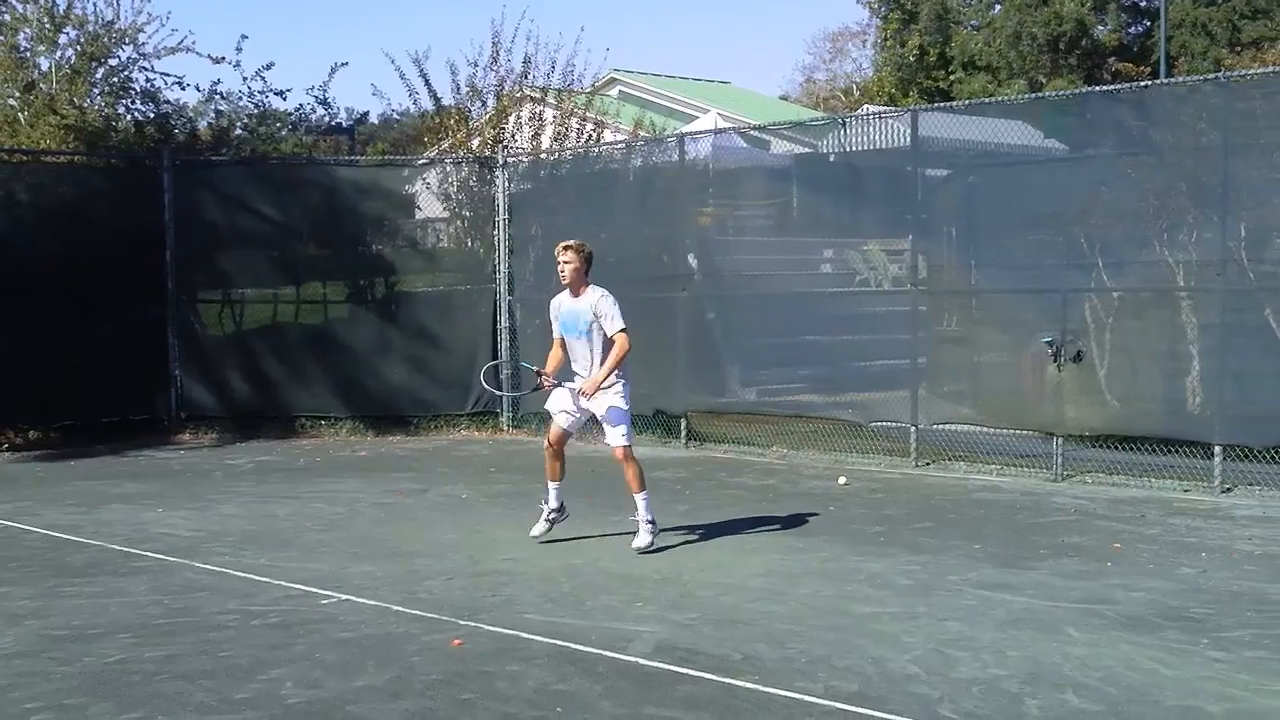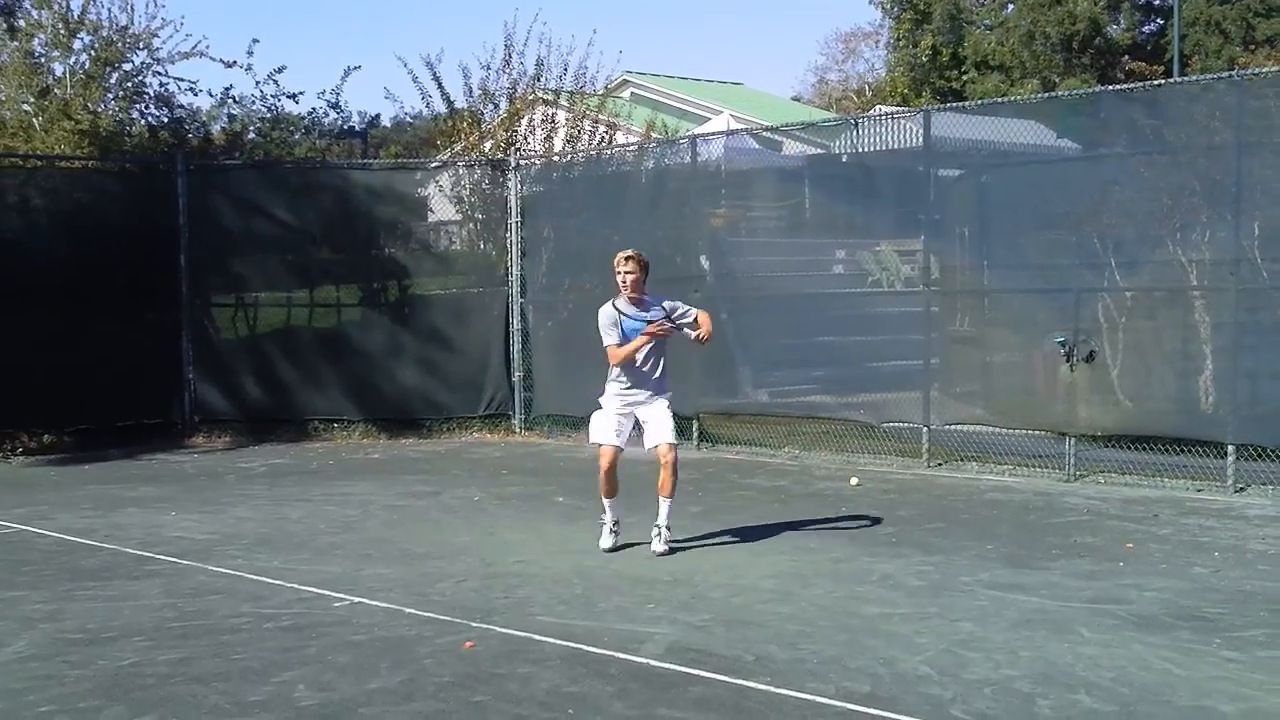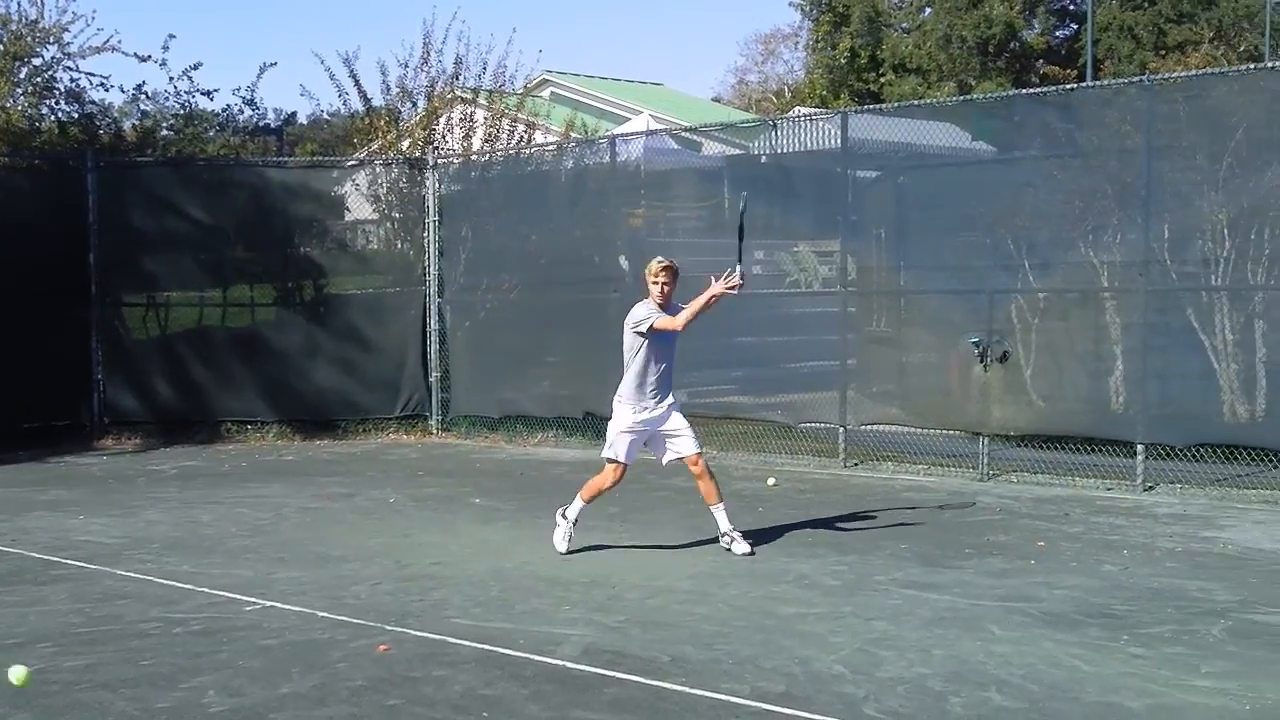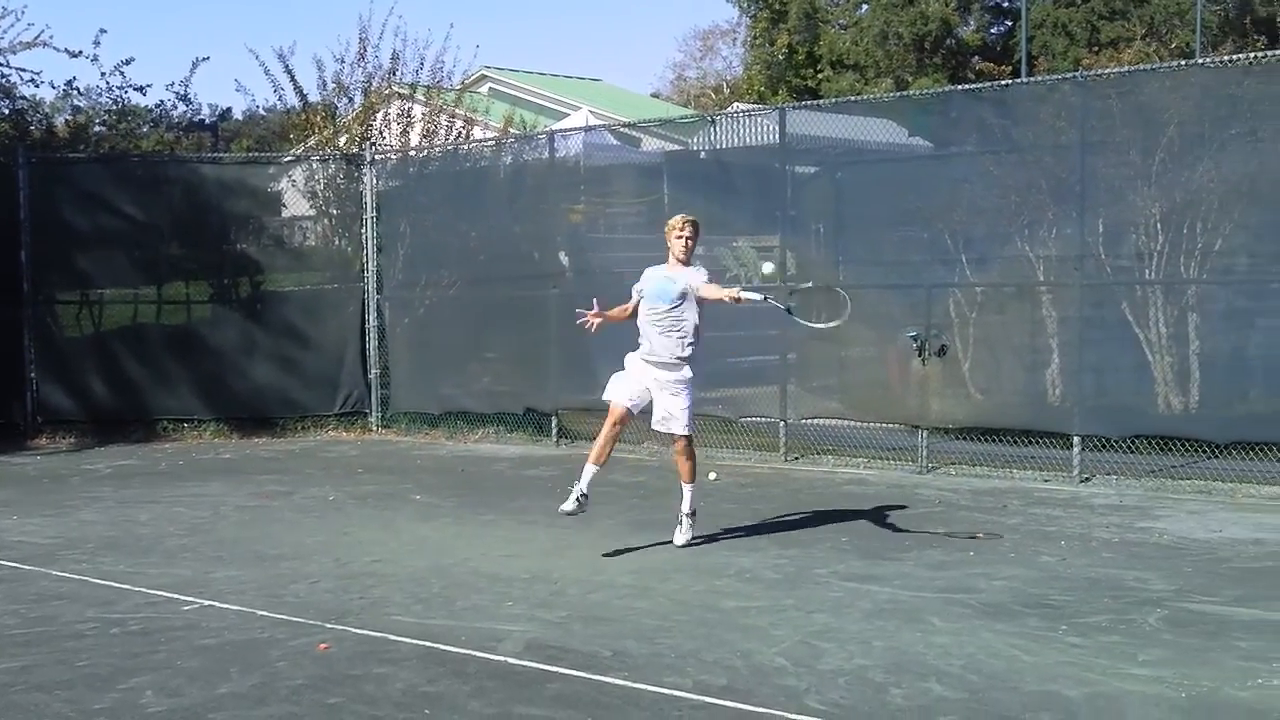
dt=0.5s
person 1, frame 1
left shoulder: (600, 300)
right shoulder: (557, 304)
left elbow: (623, 344)
right elbow: (558, 347)
left wrist: (599, 379)
right wrist: (548, 372)
left hip: (609, 388)
right hip: (577, 385)
left knee: (622, 453)
right knee: (552, 443)
left ankle: (645, 521)
right ankle: (554, 507)
person 1, frame 2
left shoulder: (662, 307)
right shoulder: (608, 312)
left elbow: (700, 315)
right elbow: (616, 359)
left wrist: (705, 328)
right wrist: (645, 337)
left hip: (654, 397)
right hip: (618, 398)
left knee: (668, 458)
right knee: (607, 463)
left ankle: (662, 527)
right ankle: (610, 522)
person 1, frame 3
left shoulder: (671, 310)
right shoulder: (641, 314)
left elbow: (691, 310)
right elbow: (679, 323)
left wrist: (719, 290)
right wrist: (710, 293)
left hip: (665, 409)
right hip: (632, 409)
left knee: (699, 465)
right knee: (612, 476)
left ankle: (725, 530)
right ankle: (567, 517)
person 1, frame 4
left shoulder: (697, 275)
right shoulder: (650, 276)
left elbow: (707, 290)
right elbow: (629, 311)
left wrist: (726, 294)
right wrist: (604, 316)
left hip: (676, 372)
right hip: (641, 365)
left knee: (682, 445)
right knee: (614, 421)
left ankle: (686, 513)
right ankle: (581, 491)
